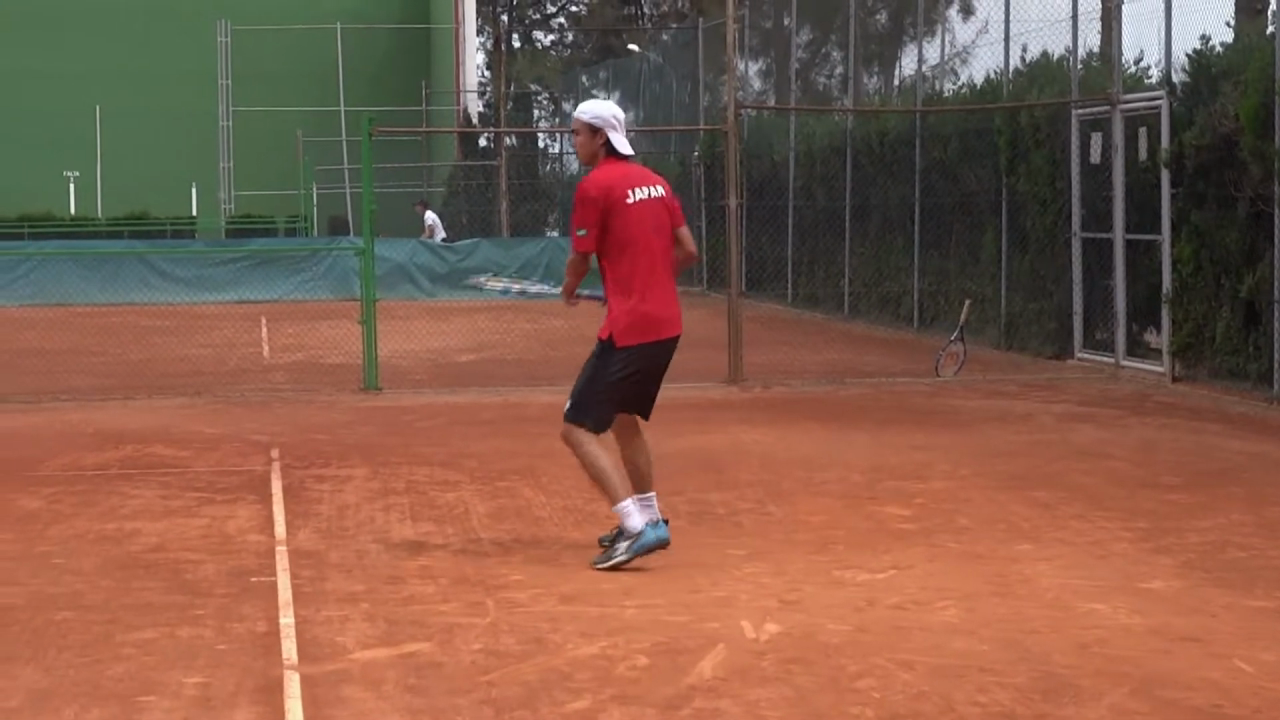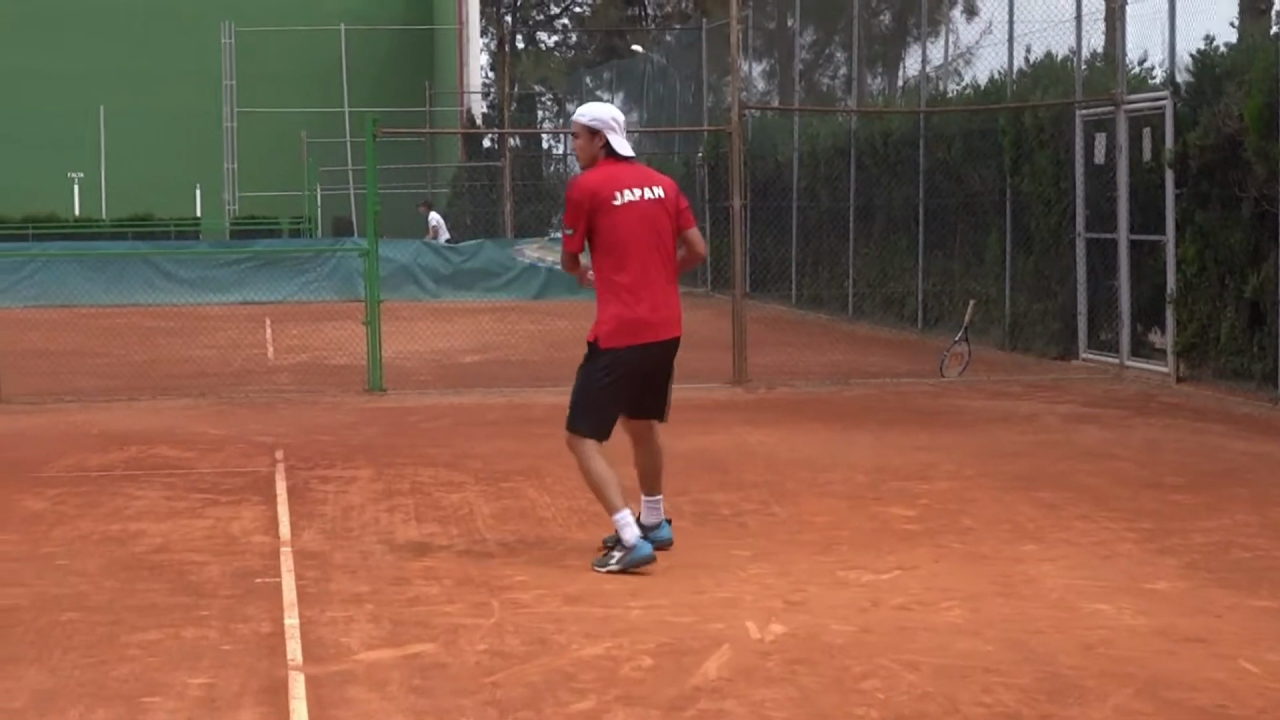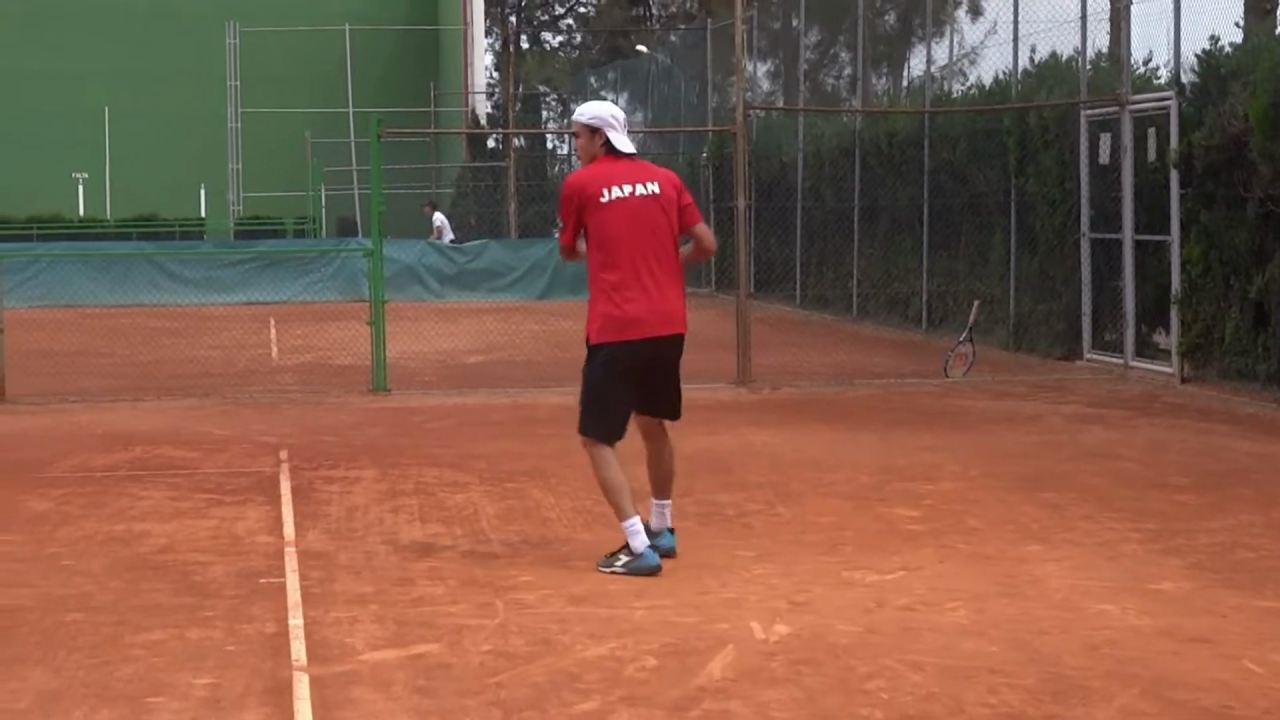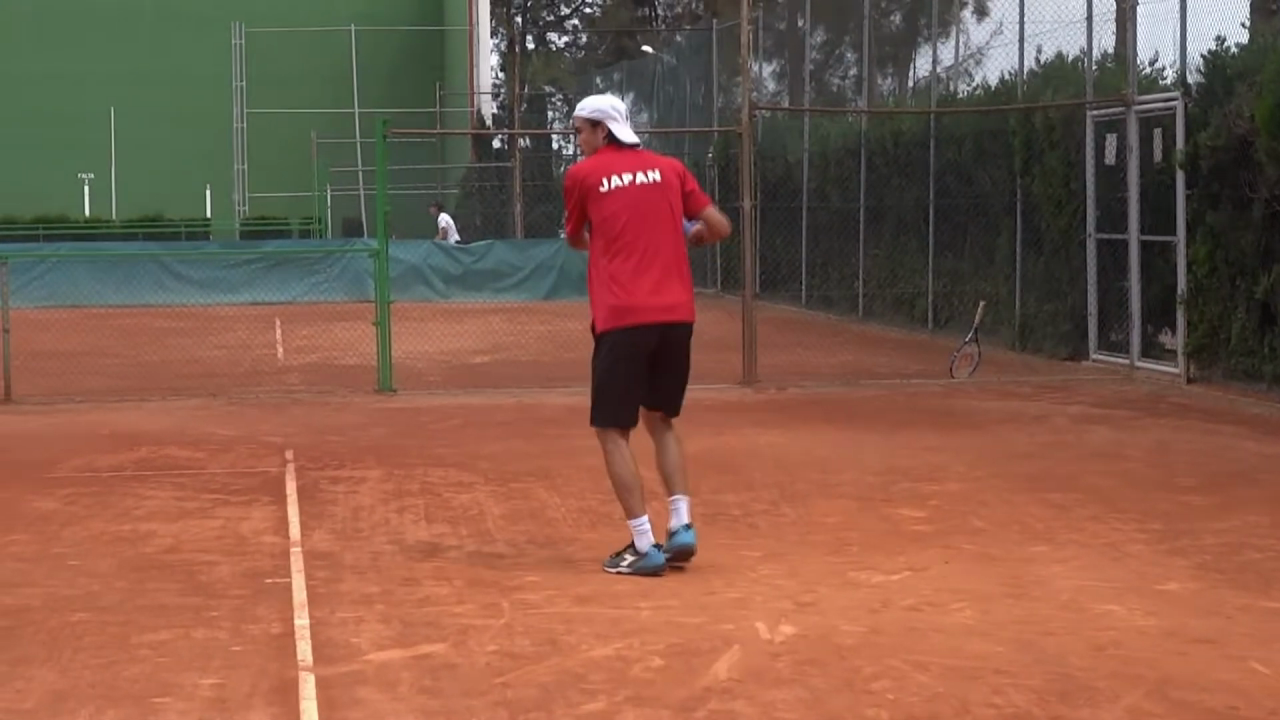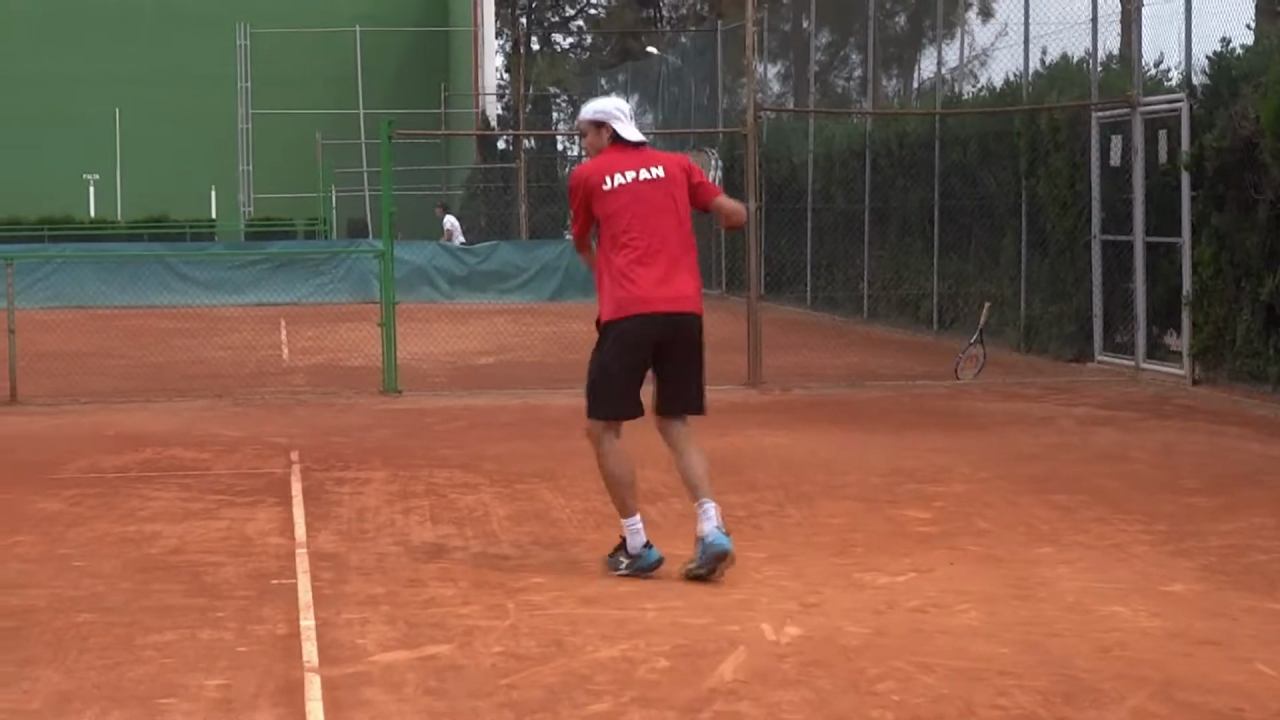
dt=0.1s
person 1, frame 1
left shoulder: (594, 186)
right shoulder: (654, 180)
left elbow: (579, 260)
right elbow: (688, 251)
left wrist: (569, 289)
left hip: (629, 327)
right hip: (664, 323)
left knee: (578, 429)
right knee: (622, 418)
left ankle: (638, 526)
right ankle: (646, 520)
person 1, frame 2
left shoulder: (585, 187)
right shoulder: (662, 184)
left elbow: (570, 258)
right elbow: (697, 250)
left wrist: (585, 271)
left hip: (619, 332)
right hip: (666, 327)
left knee: (581, 437)
right knee: (641, 424)
left ankle: (632, 541)
right ankle: (653, 522)
person 1, frame 3
left shoulder: (579, 183)
right shoulder: (665, 179)
left elbow: (569, 250)
right elbow: (707, 245)
left hip: (615, 328)
right hip: (669, 324)
left knee: (597, 440)
right knee: (654, 424)
left ankle: (639, 547)
right ankle: (659, 529)
person 1, frame 4
left shoulder: (581, 175)
right shoulder: (669, 169)
left elbow: (575, 238)
right elbow: (719, 227)
left hip: (622, 318)
right hip: (676, 314)
left knee: (612, 433)
right knee: (662, 419)
left ankle: (643, 546)
right ankle: (680, 527)
person 1, frame 5
left shoulder: (586, 175)
right shoulder: (677, 165)
left elbow: (582, 245)
right elbow: (736, 215)
right wrist: (695, 211)
left hip: (629, 313)
right hip: (685, 309)
left knee: (603, 428)
right knee: (675, 424)
left ankle: (636, 545)
right ankle: (711, 533)
